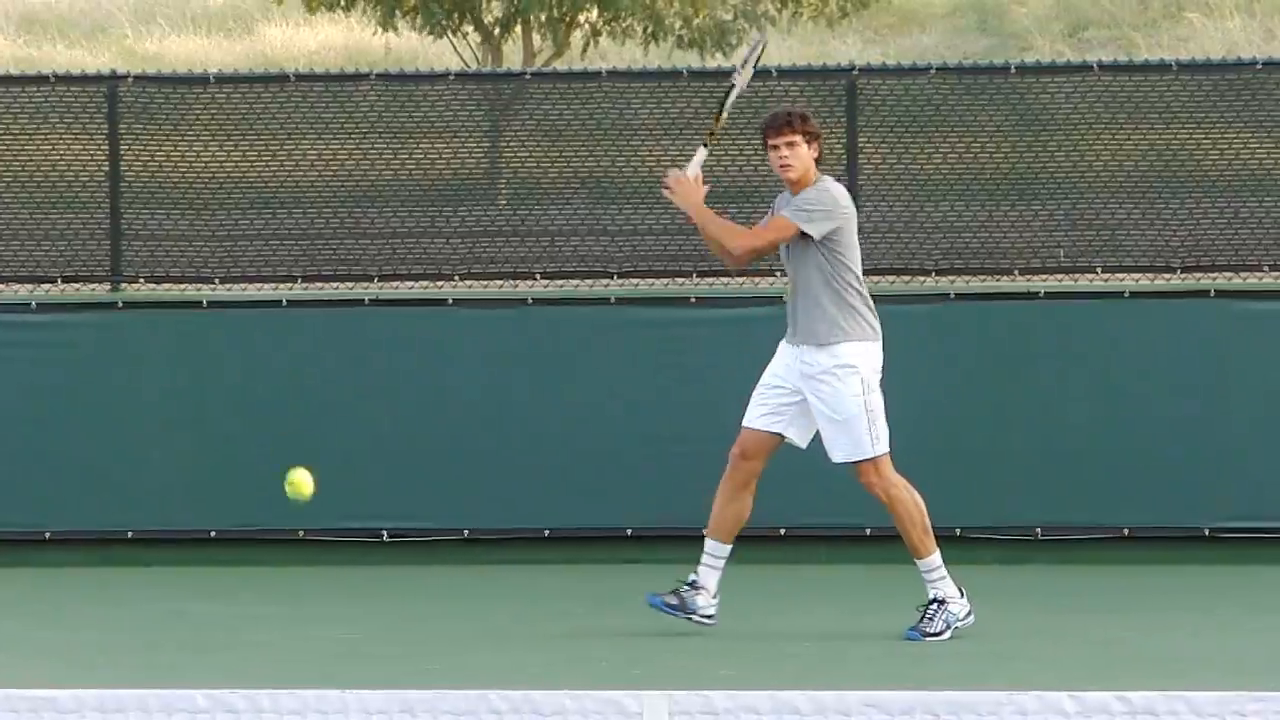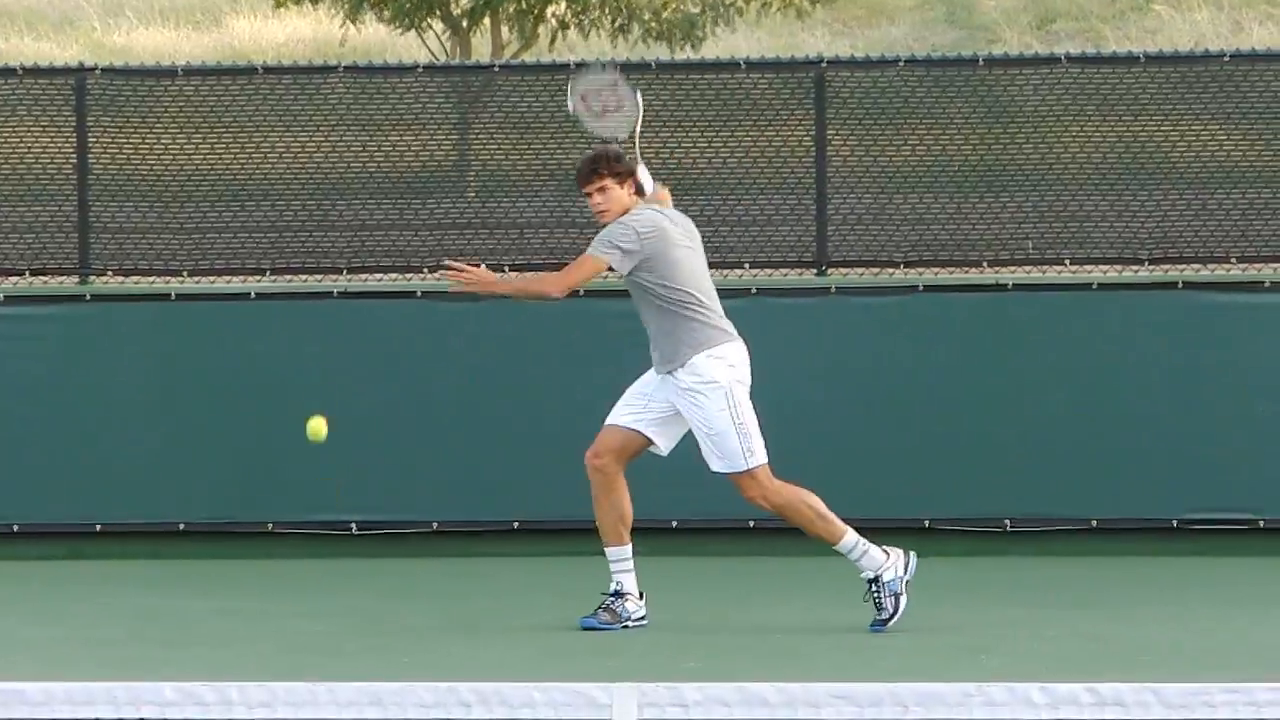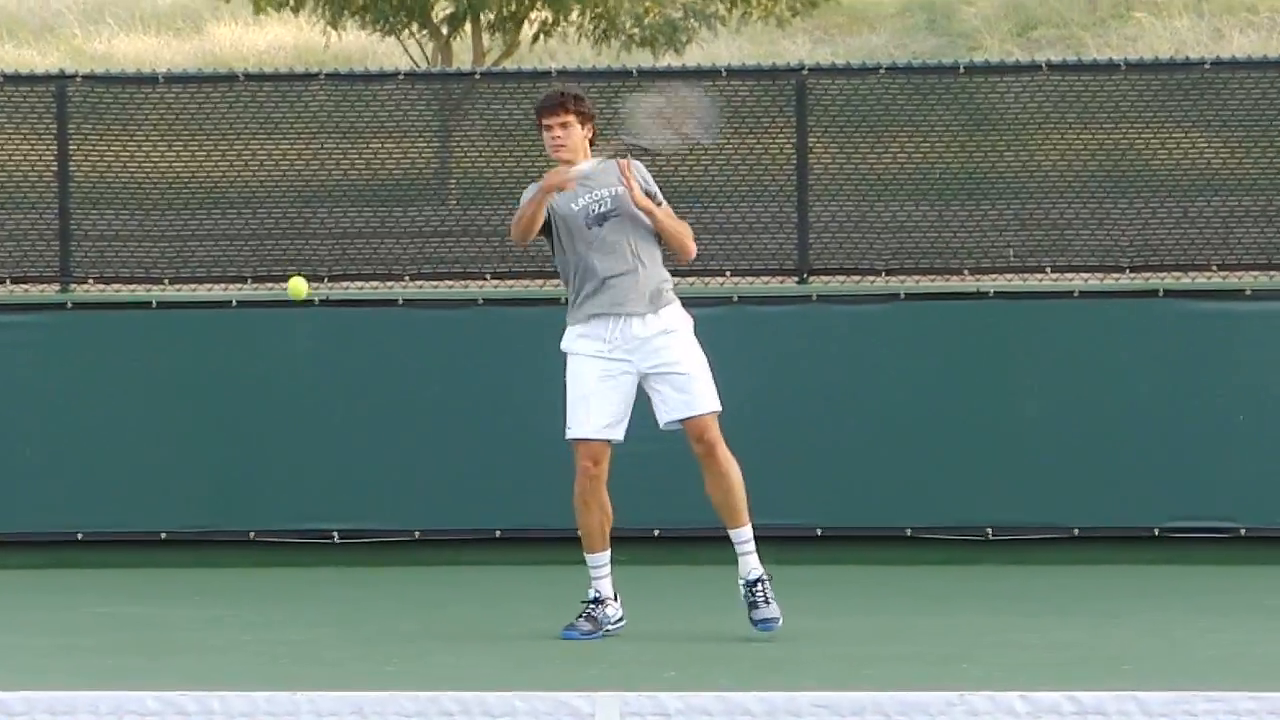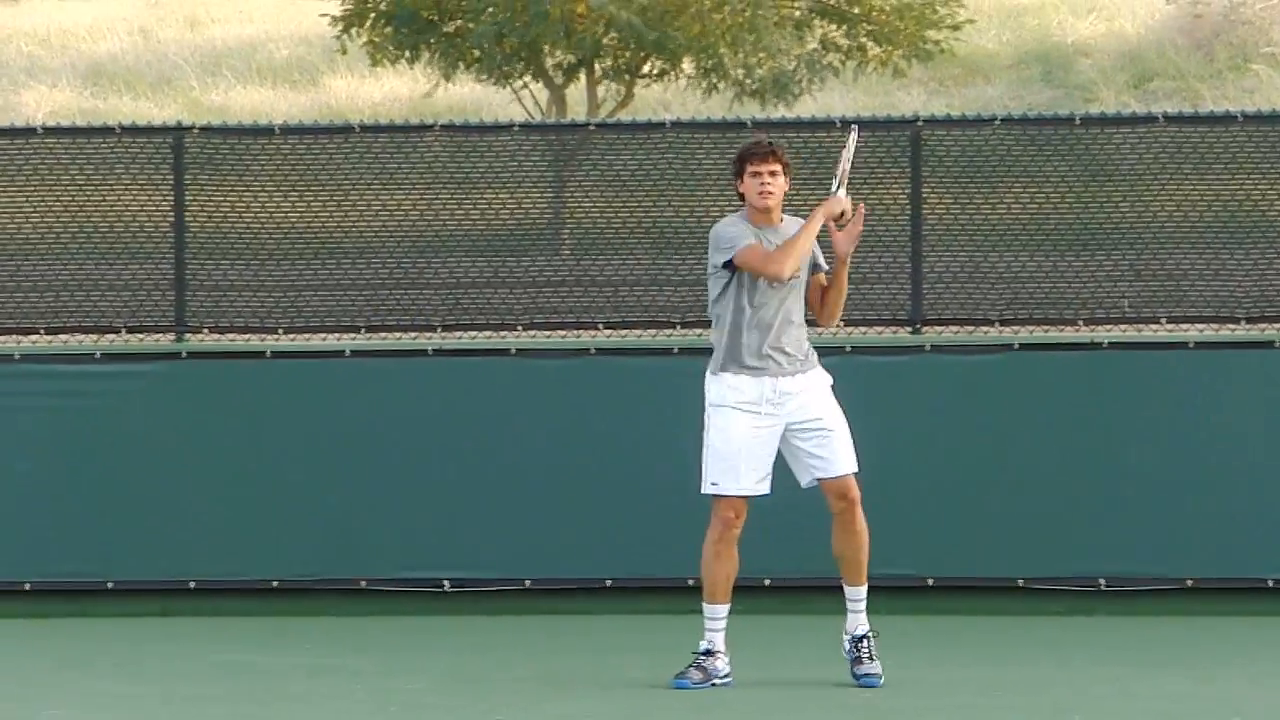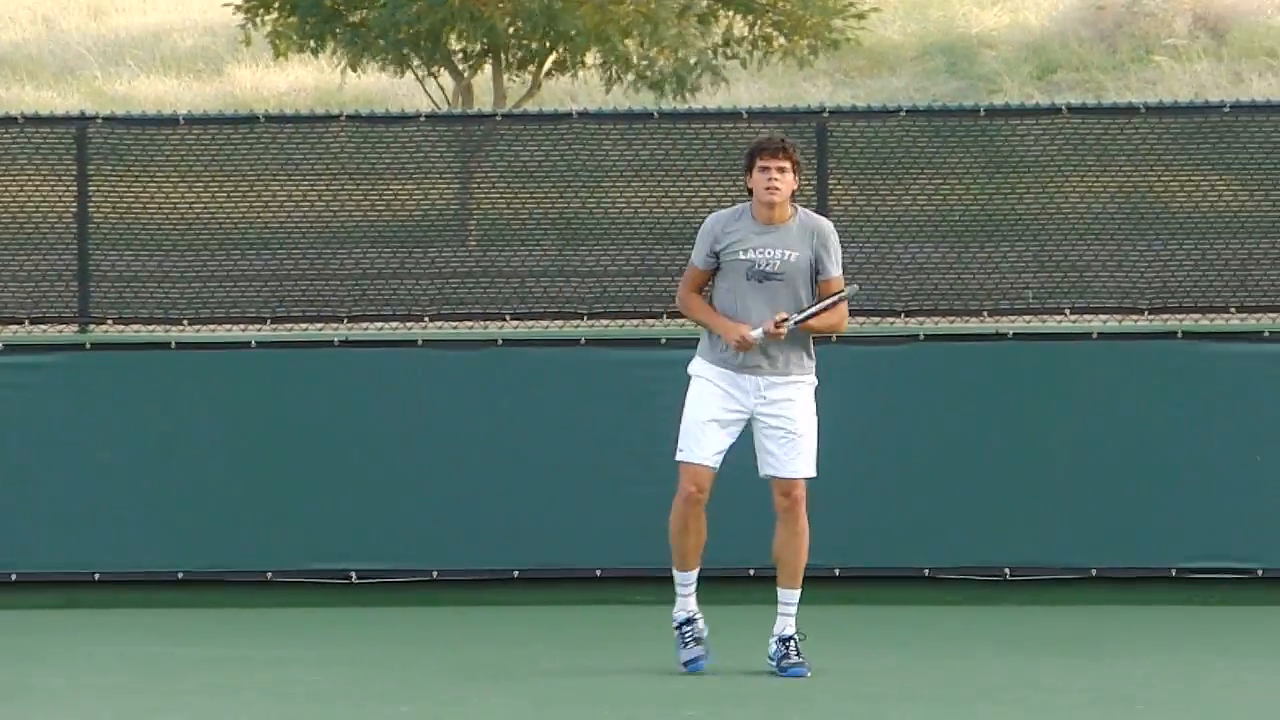
dt=0.5s
person 1, frame 1
left shoulder: (826, 197)
right shoulder: (791, 201)
left elbow: (746, 242)
right elbow: (738, 257)
left wrist: (691, 206)
right wrist: (700, 205)
left hip: (844, 355)
right hip: (798, 353)
left knee: (877, 477)
right knee: (743, 460)
left ankle: (947, 598)
right ankle: (701, 592)
person 1, frame 2
left shoulder: (632, 227)
right shoulder: (670, 218)
left elbow: (560, 284)
left wrist: (493, 284)
right wrist: (650, 182)
left hip: (709, 367)
right hip: (672, 371)
left knee: (759, 489)
right knee: (601, 459)
left ankle: (881, 563)
right ankle: (625, 596)
person 1, frame 3
left shoulder: (631, 172)
right shoulder: (542, 192)
left elbow: (686, 250)
right elbow: (521, 235)
left wrist: (647, 209)
right wrist: (546, 189)
left hip: (662, 324)
right hip: (595, 337)
left knee: (707, 438)
right knee: (588, 465)
left ankle: (752, 574)
right ankle: (602, 601)
person 1, frame 4
left shoulder: (801, 233)
right shoulder: (727, 232)
left elbow: (826, 316)
right elbow: (778, 270)
left wrist: (842, 255)
right wrist: (819, 217)
left hip: (804, 384)
right hip: (739, 390)
left knee: (846, 498)
right knee: (727, 518)
left ankle: (857, 632)
right ankle: (713, 652)
person 1, frame 5
left shoulder: (819, 232)
right shoulder: (719, 226)
left elbow: (838, 317)
right elbow: (687, 294)
left wrist: (794, 325)
right wrist: (724, 327)
left hip: (788, 382)
right hip: (719, 376)
left knee: (790, 500)
right knee: (693, 491)
left ankle: (785, 635)
right ankle: (686, 612)
